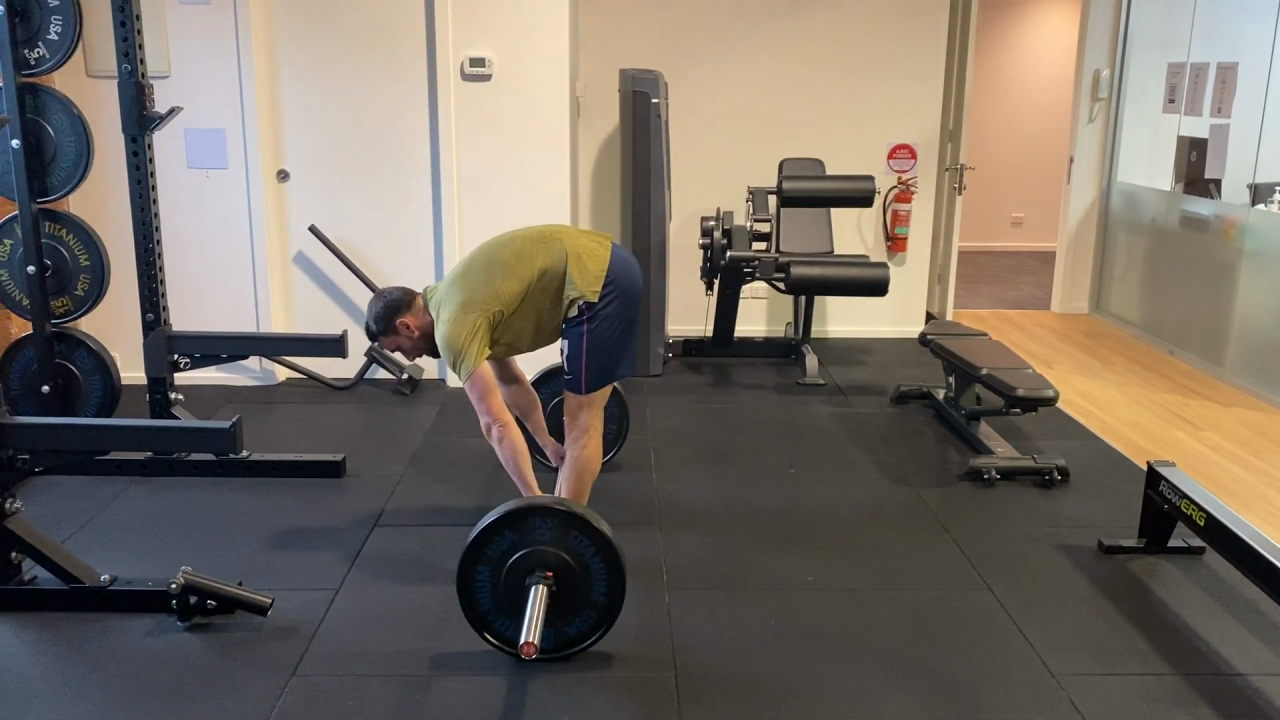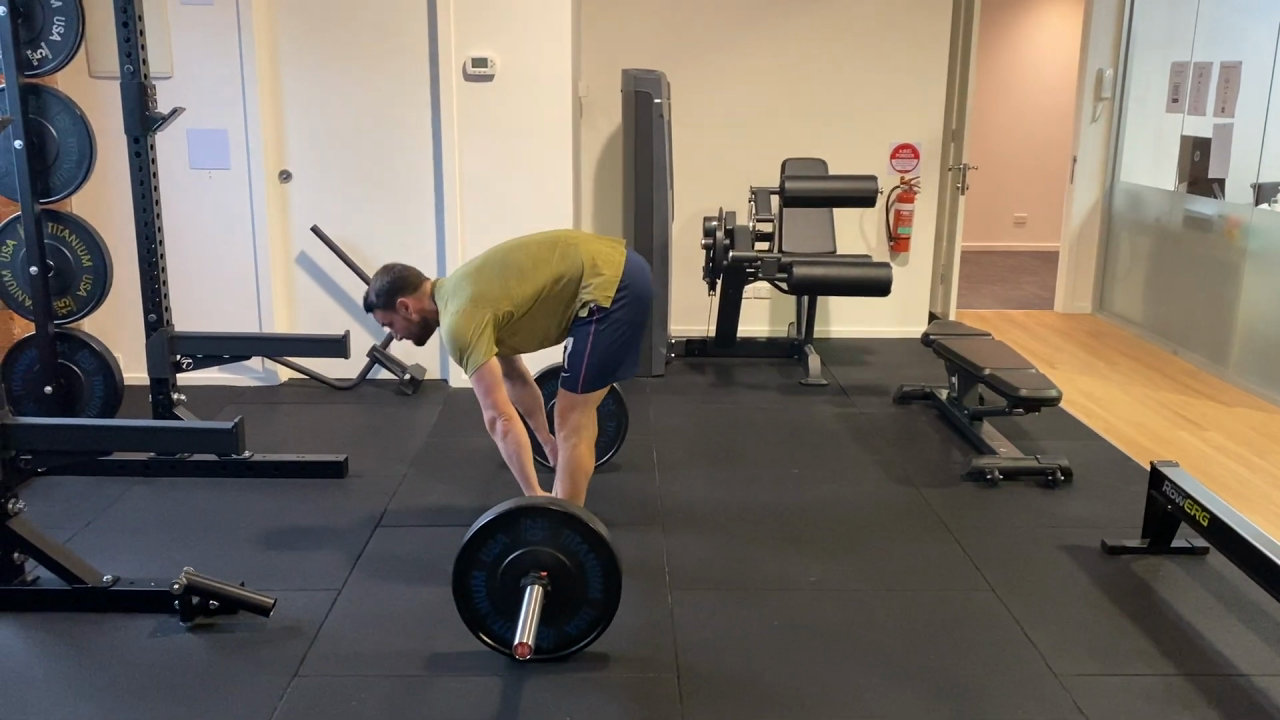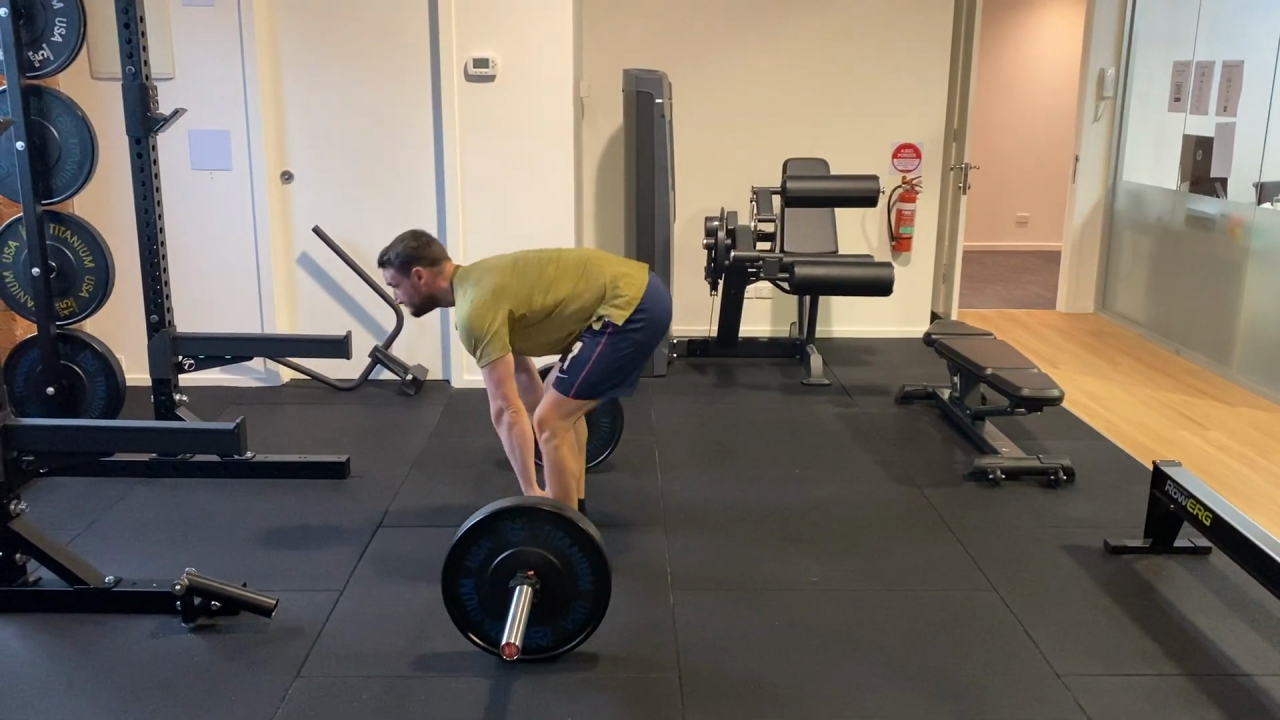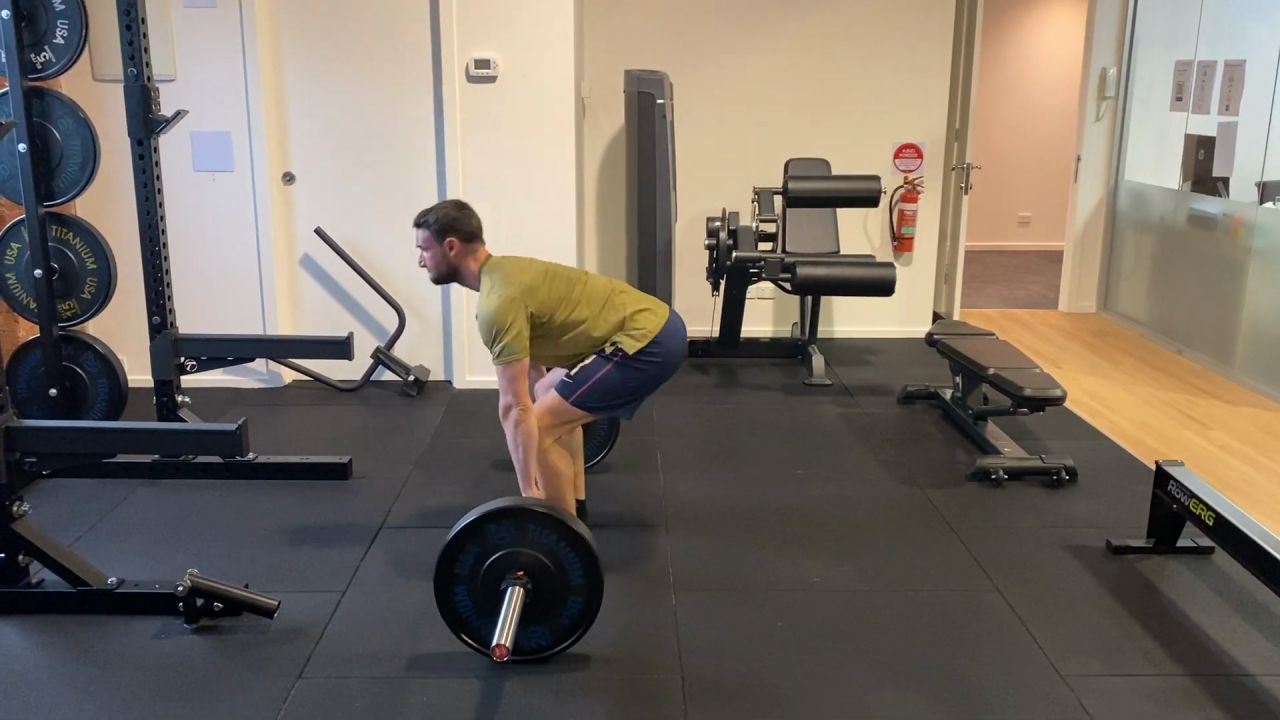
dt=0.2s
person 1, frame 1
left shoulder: (453, 328)
right shoulder: (452, 304)
left elbow: (496, 423)
right elbow: (511, 382)
left wrist: (534, 498)
right wrist: (546, 442)
left hip: (597, 278)
left knee: (581, 418)
right knee: (580, 412)
person 1, frame 2
left shoulder: (459, 321)
right shoulder: (460, 297)
left elbow: (499, 418)
right elbow: (515, 378)
left wrist: (535, 497)
right wrist: (547, 440)
left hip: (609, 283)
left knee: (572, 416)
right knee: (575, 412)
person 1, frame 3
left shoulder: (474, 311)
right shoulder: (477, 285)
left elbow: (506, 410)
right elbow: (521, 370)
left wrist: (531, 494)
left hip: (629, 305)
right hip: (639, 291)
left knee: (552, 421)
right knee: (564, 409)
right ankle: (573, 509)
person 1, frame 4
left shoulder: (498, 304)
right shoulder: (504, 275)
left elbow: (515, 408)
left wrist: (529, 493)
left hip: (648, 341)
right hip: (655, 325)
left knee: (542, 426)
right knee: (549, 398)
right ankle: (575, 509)
